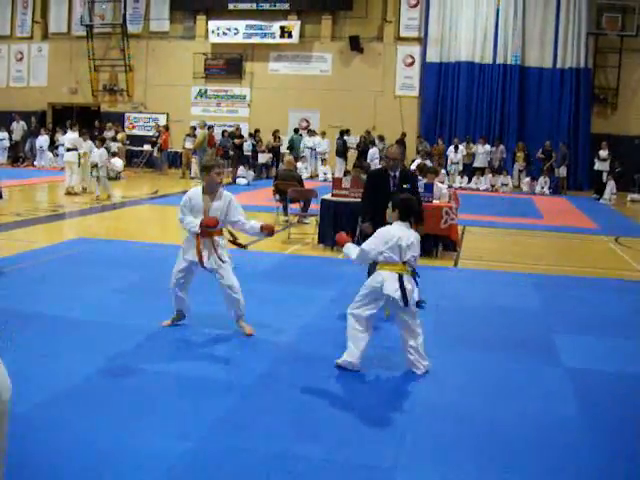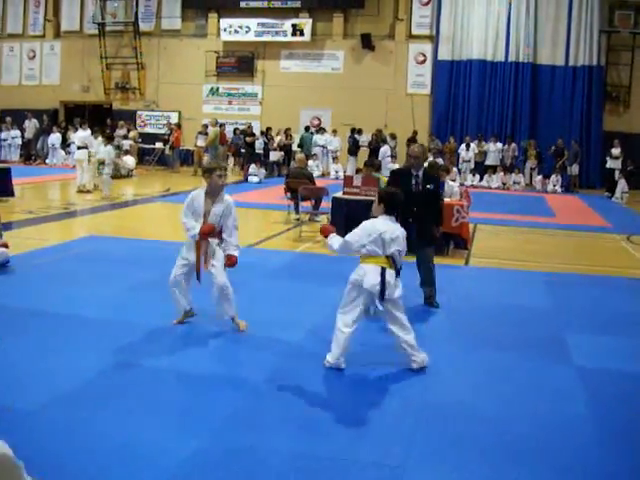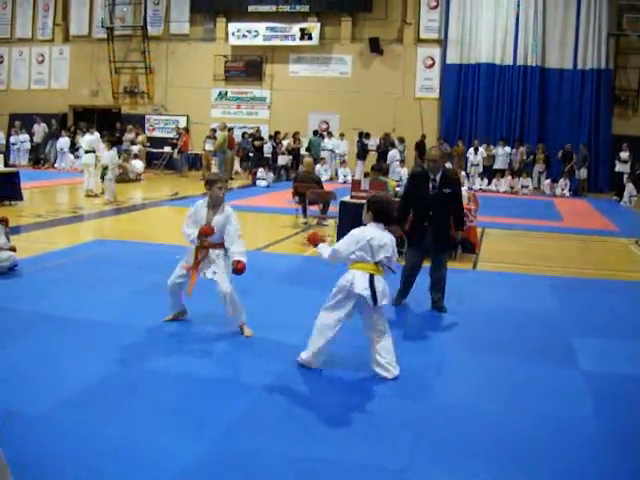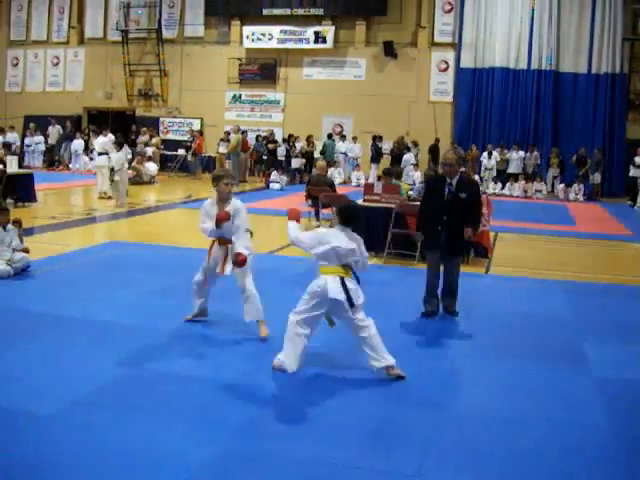
dt=0.2s
person 1, frame 1
left shoulder: (386, 233)
right shoulder: (415, 236)
left elbow: (362, 256)
left wrist: (346, 244)
left hip: (383, 281)
right hip: (405, 284)
left knee: (356, 314)
right knee: (411, 327)
left ankle: (351, 359)
right ankle: (420, 364)
person 1, frame 2
left shoulder: (369, 226)
right shoulder: (400, 231)
left elbow: (345, 246)
right elbow: (399, 257)
left wrist: (330, 235)
left hip: (366, 275)
right hip: (389, 279)
left knee: (346, 317)
right knee: (398, 321)
left ankle: (334, 359)
right ankle: (417, 359)
person 1, frame 3
left shoulder: (358, 234)
right shoulder: (390, 239)
left elbow: (334, 255)
right elbow: (391, 264)
left wrist: (319, 244)
left hip: (353, 281)
right hip: (376, 285)
left knee: (328, 318)
right knee: (379, 329)
left ankle: (309, 357)
right ankle: (388, 369)
person 1, frame 4
left shoulder: (323, 235)
right shoulder: (356, 240)
left elbow: (296, 238)
right elbow: (362, 264)
left wrist: (293, 221)
left hip: (324, 285)
right hip: (348, 286)
left knee: (299, 321)
right knee: (363, 326)
left ankle: (287, 361)
right ankle: (389, 365)
person 2, frame 1
left shoulder: (227, 198)
right shoulder: (192, 195)
left elbow: (240, 221)
right elbow: (183, 217)
left wrist: (260, 228)
right wrist: (199, 224)
left hip: (215, 244)
right hip: (193, 243)
left knee: (229, 283)
right knee: (177, 281)
left ankle: (240, 319)
right ankle: (180, 313)
person 2, frame 2
left shoulder: (227, 202)
right shoulder: (195, 196)
left elbow: (230, 229)
right elbow: (186, 219)
left wrist: (231, 252)
right wrist: (197, 230)
left hip: (214, 245)
right hip: (194, 244)
left knee: (221, 283)
right knee: (176, 278)
left ankle: (233, 317)
right ankle: (187, 310)
person 2, frame 3
left shoulder: (228, 213)
right shoulder: (198, 207)
left elbow: (234, 238)
right elbow: (187, 228)
left wrist: (238, 258)
right wrist: (196, 235)
left hip: (217, 255)
right hip: (197, 252)
left knee: (226, 290)
right knee: (174, 282)
left ankle: (241, 324)
right ankle: (179, 311)
person 2, frame 4
left shoulder: (238, 206)
right shoulder: (208, 205)
left elbow: (243, 232)
right elbow: (204, 227)
left wrist: (242, 252)
right wrist: (215, 225)
left hip: (235, 250)
right hip: (217, 249)
left knee: (246, 285)
right knee: (200, 281)
left ankle: (260, 322)
right ankle: (201, 310)
person 3, frame 1
left shoulder: (410, 176)
right shoulder: (374, 175)
left elbow: (416, 200)
right elbow: (366, 200)
left wrist: (418, 222)
right wrist: (366, 221)
left hip: (402, 226)
right hip: (380, 226)
left knee: (407, 261)
right knee: (376, 261)
left ankle: (412, 295)
right ankle: (374, 292)
person 3, frame 2
left shoulder: (433, 177)
right shoulder: (397, 175)
left elbow: (437, 202)
left wrist: (437, 224)
left hip: (424, 227)
right hip: (401, 225)
left knee: (426, 263)
left ankle: (430, 296)
person 3, frame 3
left shoulder: (452, 180)
right shoulder: (415, 177)
left elbow: (457, 206)
right elbow: (405, 201)
left wrist: (459, 228)
right wrist: (399, 223)
left hip: (441, 232)
right hip: (419, 230)
left knee: (439, 269)
right knee: (411, 266)
left ankle: (437, 300)
right ankle: (401, 295)
person 3, frame 4
left shoulder: (470, 185)
right shoulder: (433, 181)
left elbow: (475, 211)
right elbow: (424, 206)
left wrist: (471, 227)
right wrist: (420, 229)
left hip: (455, 236)
right hip: (433, 234)
left knee: (451, 274)
right knee: (432, 272)
left ankle: (449, 305)
right ankle: (431, 306)
